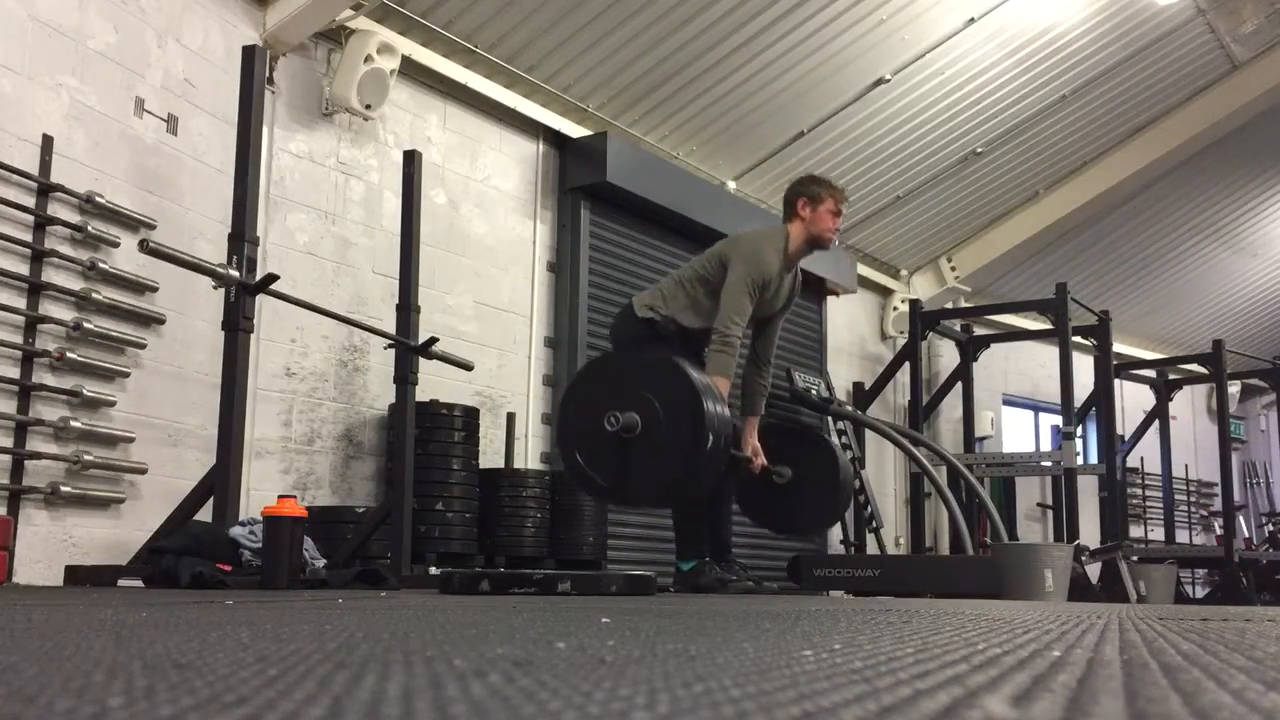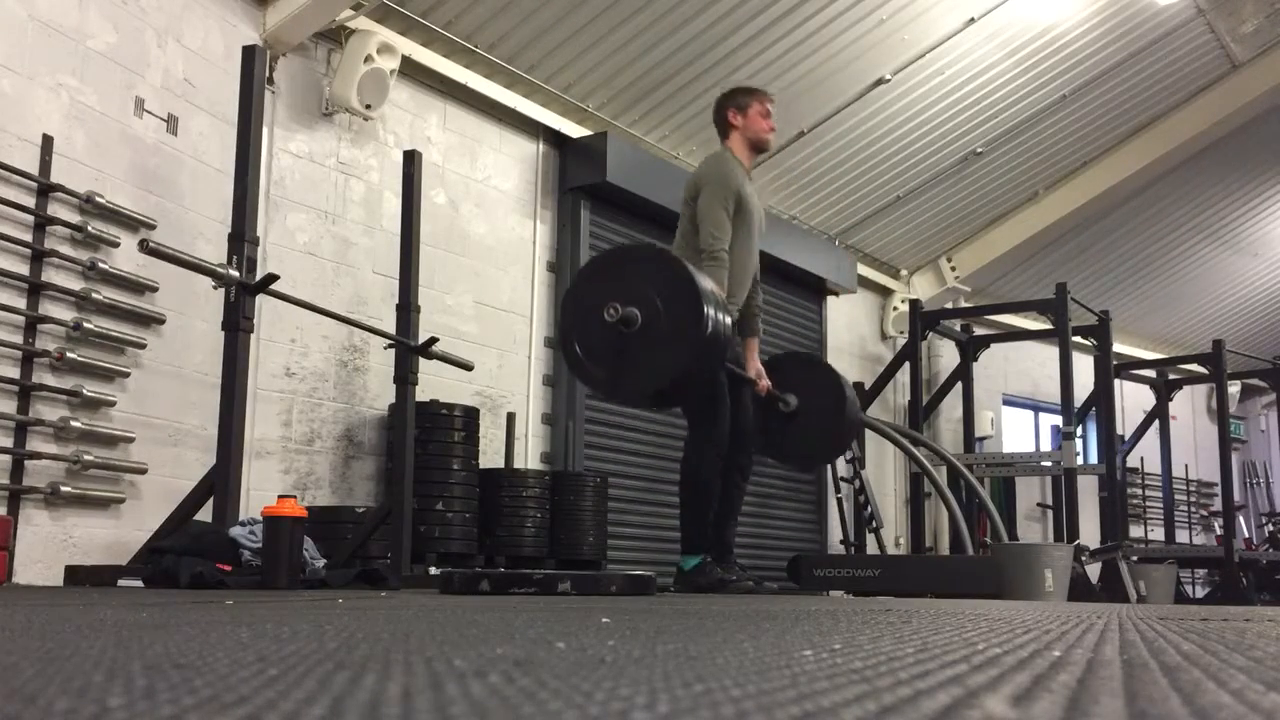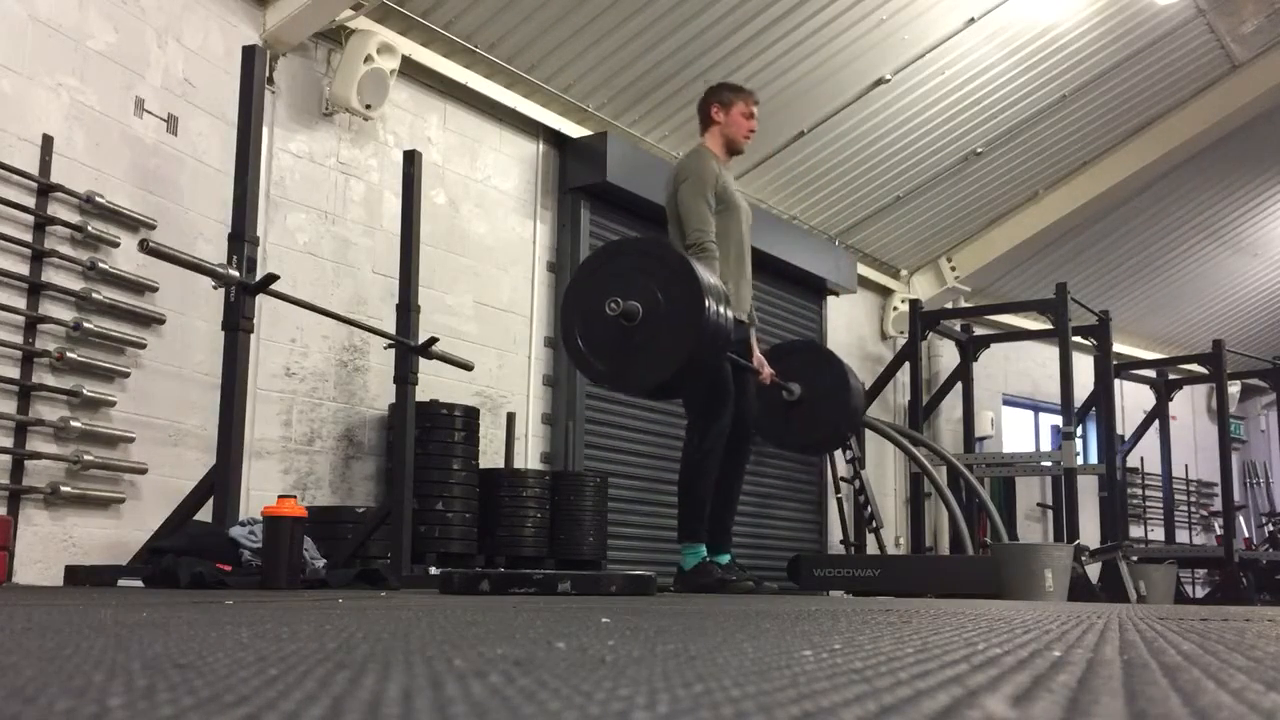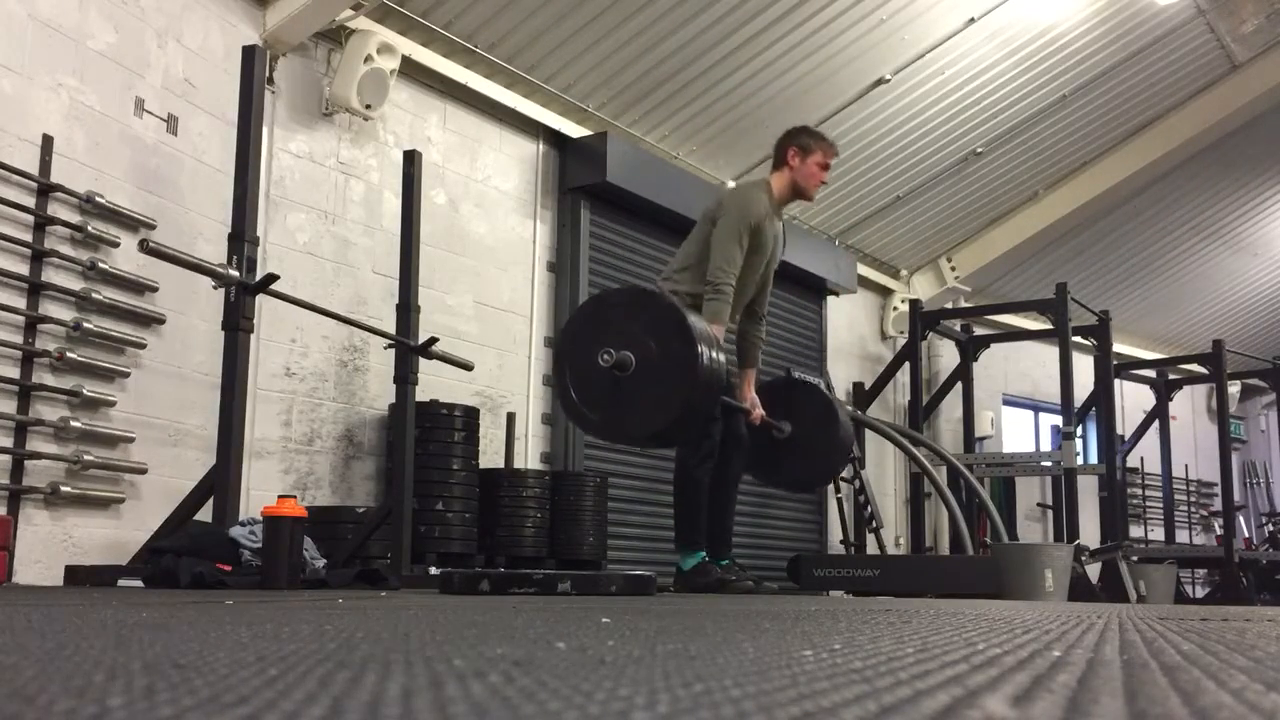
dt=0.5s
person 1, frame 1
left shoulder: (791, 277)
right shoulder: (758, 252)
left elbow: (761, 361)
right elbow: (726, 337)
left wrist: (750, 433)
left hip: (680, 337)
right hip: (647, 328)
left ankle: (720, 560)
right ankle: (692, 566)
person 1, frame 2
left shoulder: (747, 188)
right shoulder: (720, 171)
left elbow: (749, 281)
right elbow: (713, 255)
left wrist: (752, 357)
left knee: (739, 440)
right knee: (711, 433)
left ankle: (720, 558)
right ankle: (694, 562)
person 1, frame 3
left shoulder: (725, 180)
right shoulder: (699, 167)
right elbow: (702, 247)
left wrist: (753, 344)
left hip: (730, 326)
left knee: (738, 434)
right knee: (711, 428)
left ankle: (719, 556)
right ankle: (693, 561)
person 1, frame 4
left shoulder: (776, 227)
right shoulder: (746, 202)
left elbow: (754, 315)
right elbow: (719, 286)
left wrist: (747, 388)
left knee: (733, 440)
right knee: (704, 431)
left ankle: (719, 559)
right ankle: (693, 562)
